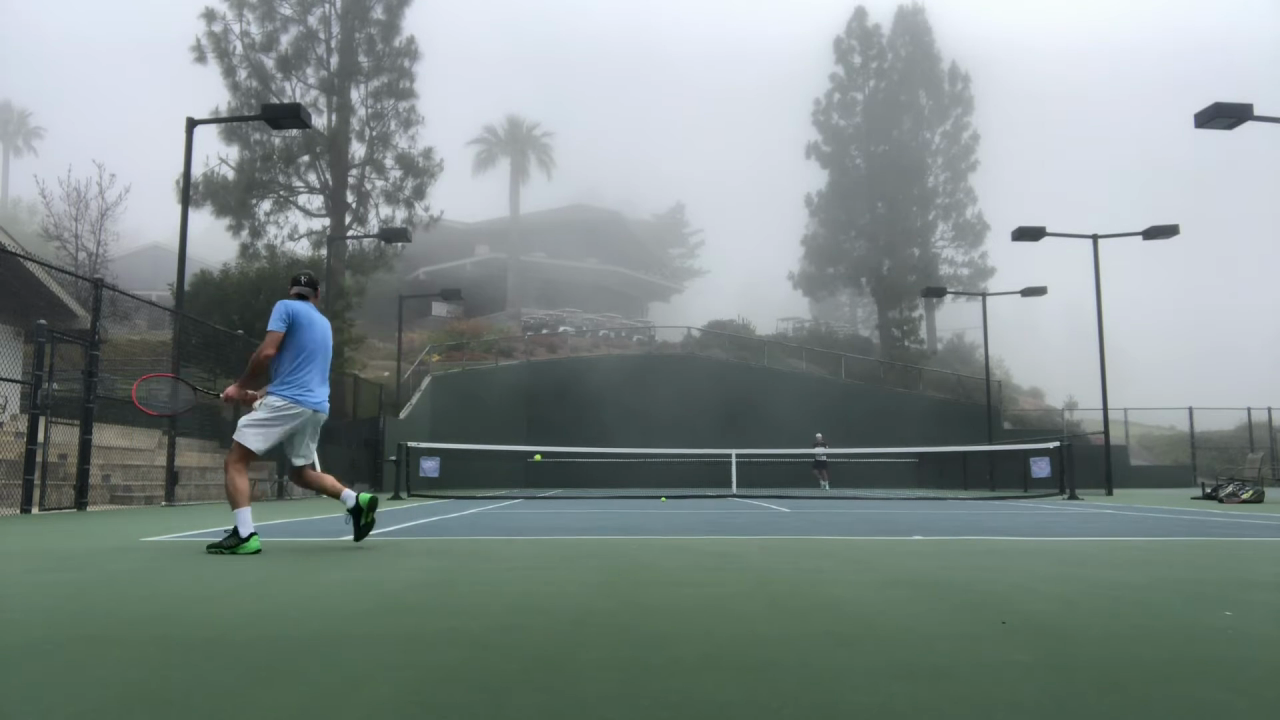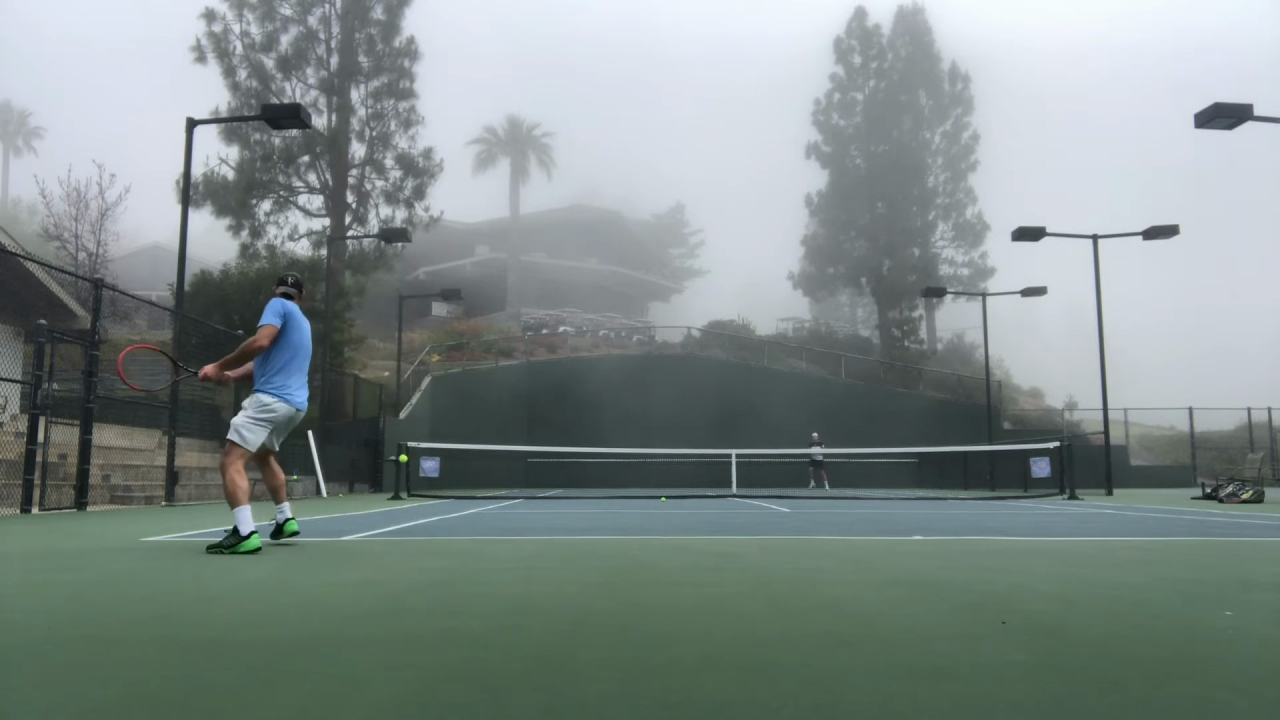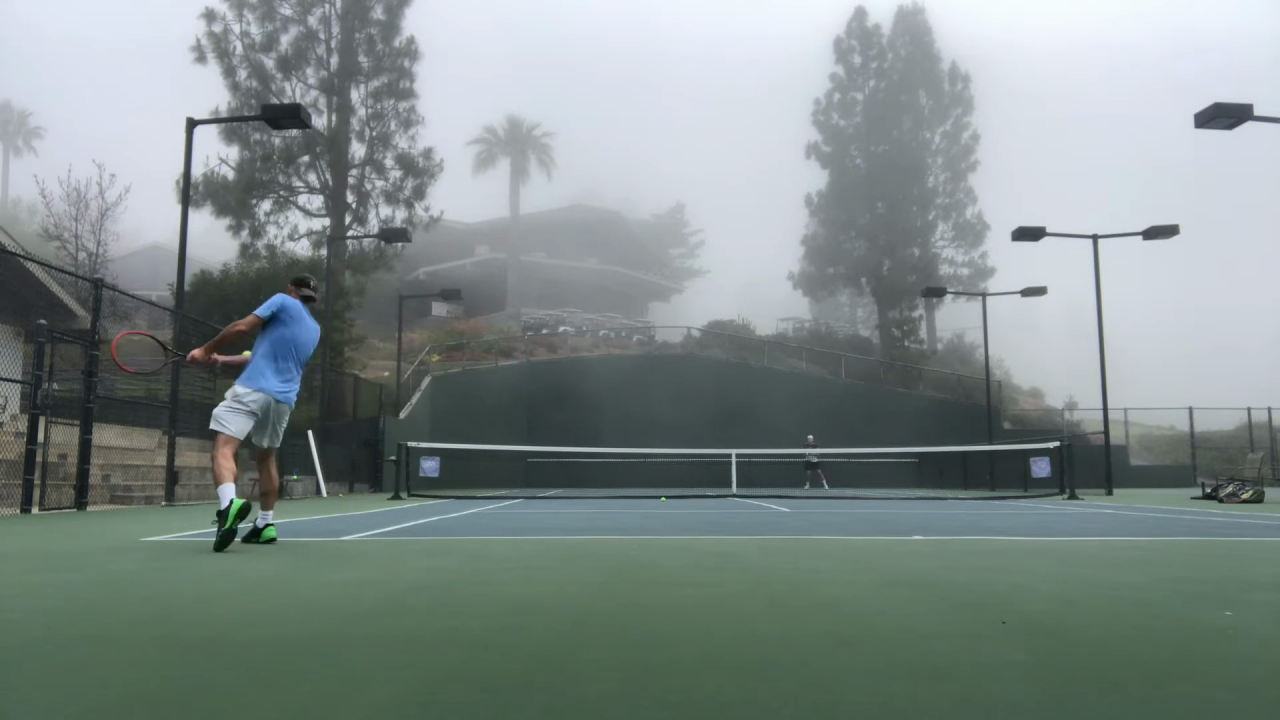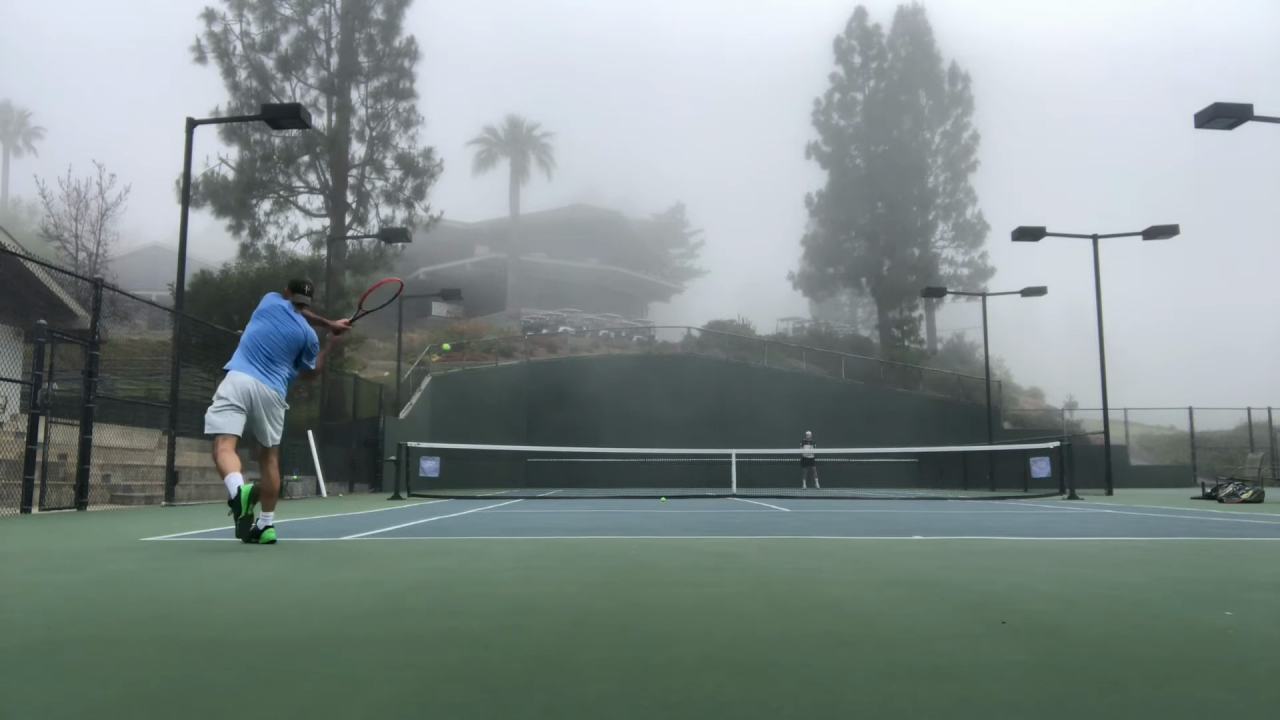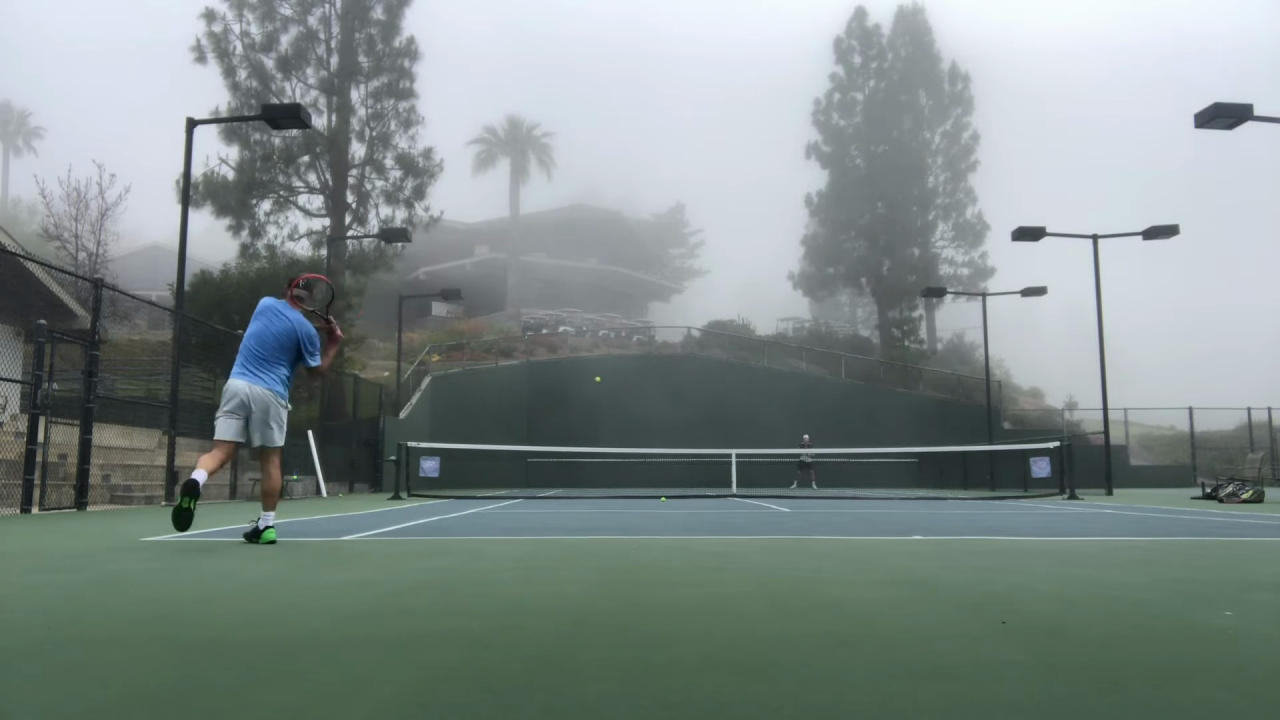
dt=0.2s
person 1, frame 1
left shoulder: (286, 307)
right shoulder: (323, 323)
left elbow: (267, 352)
left wrist: (241, 386)
right wrist: (262, 394)
left hip: (285, 402)
right hip: (316, 407)
left knee: (235, 463)
right knee: (303, 473)
left ankle: (244, 535)
right ankle: (355, 501)
person 1, frame 2
left shoulder: (279, 305)
right shoulder: (302, 321)
left elbow: (260, 342)
left wrist: (219, 367)
right wrist: (230, 375)
left hip: (270, 400)
right hip: (295, 405)
left knee: (231, 463)
right knee: (265, 456)
left ankle: (245, 532)
right ankle: (285, 519)
person 1, frame 3
left shoulder: (283, 302)
right shoulder: (314, 330)
left elbow: (242, 328)
left wrist: (207, 349)
right wrist: (222, 361)
left hip: (253, 391)
right hip: (283, 400)
left knee: (222, 451)
right knee: (267, 459)
left ankle: (229, 505)
right ankle: (265, 525)
person 1, frame 4
left shoulder: (270, 300)
right shoulder: (309, 335)
right elbow: (309, 375)
left wrist: (328, 323)
right wrist: (328, 343)
left hip: (238, 380)
right hip: (271, 392)
left knee: (224, 448)
right knee: (268, 458)
left ankle: (239, 492)
right ankle: (266, 526)
person 1, frame 5
left shoulder: (265, 304)
right shoulder: (307, 329)
right elbow: (315, 373)
right wrist: (333, 346)
left hip: (237, 385)
right hip: (270, 394)
left knee: (222, 450)
right knee: (270, 460)
left ankle: (195, 481)
right ankle: (266, 526)
